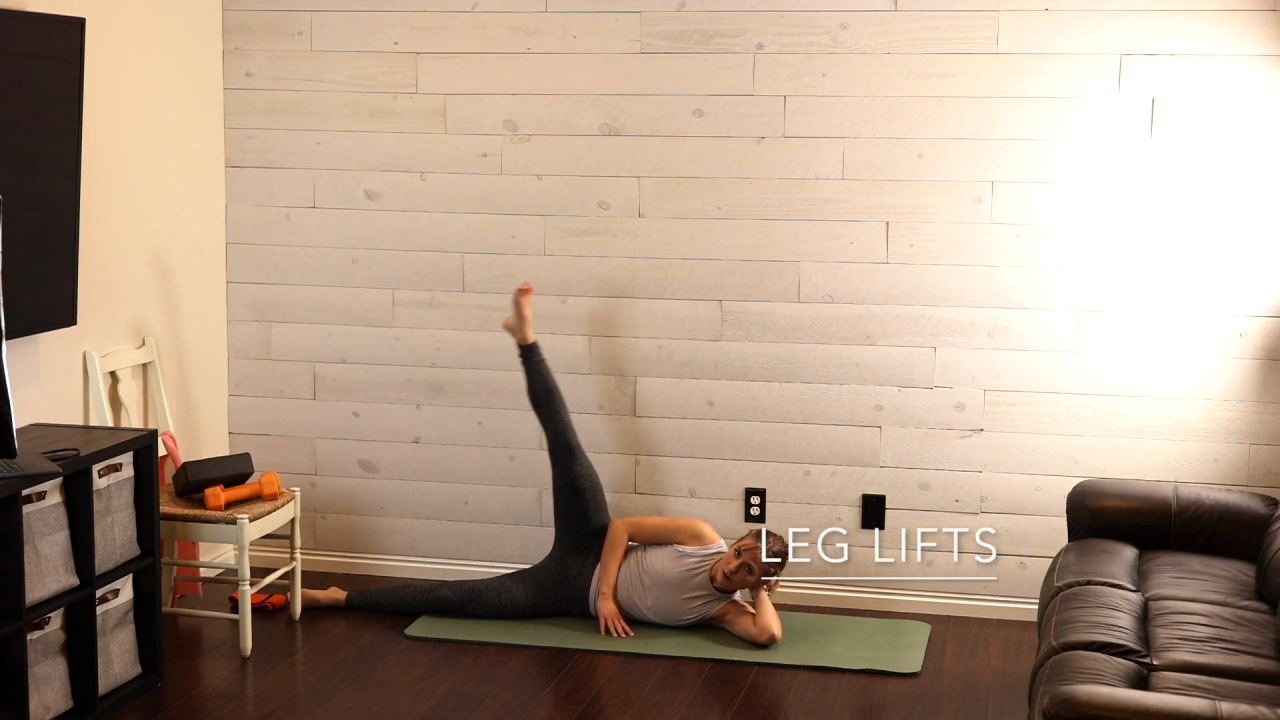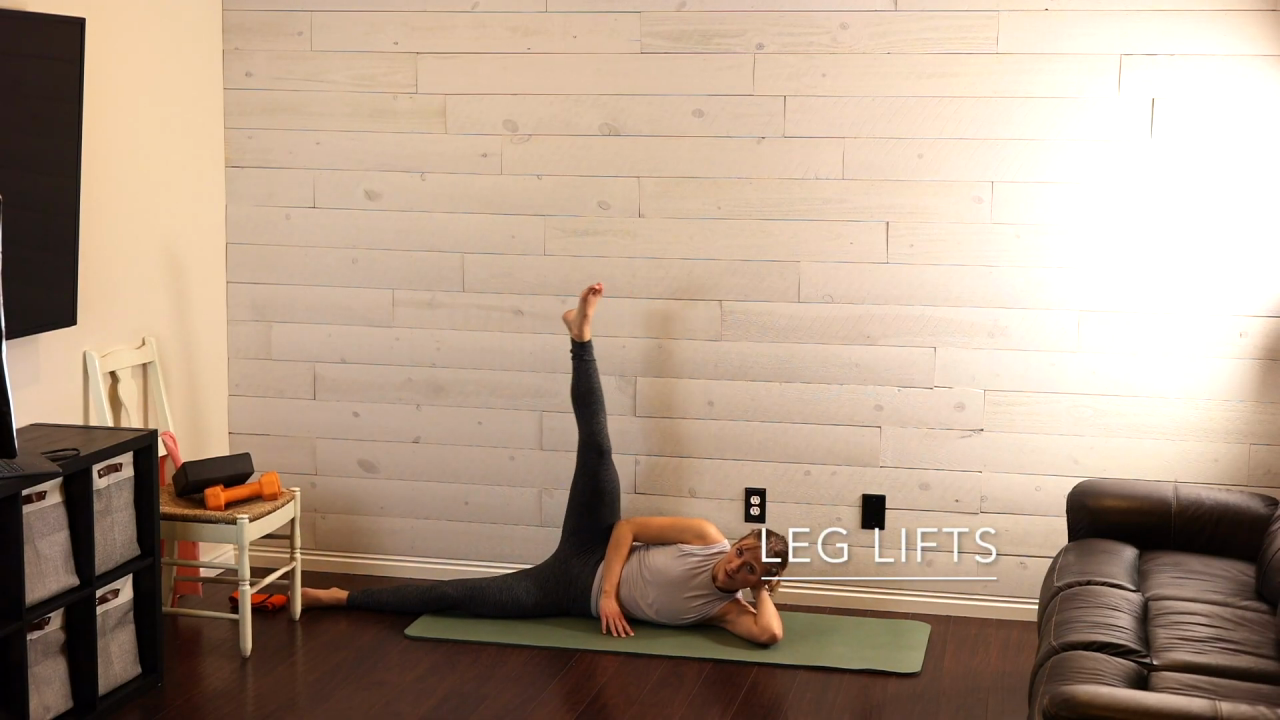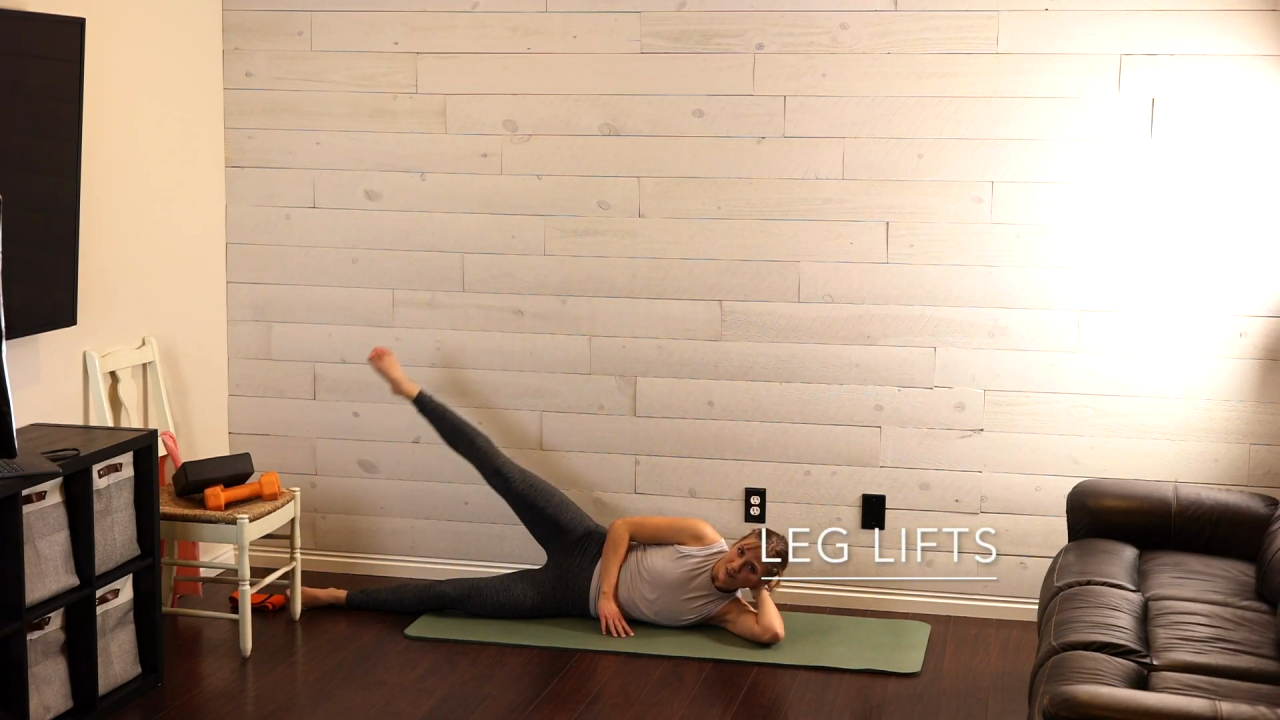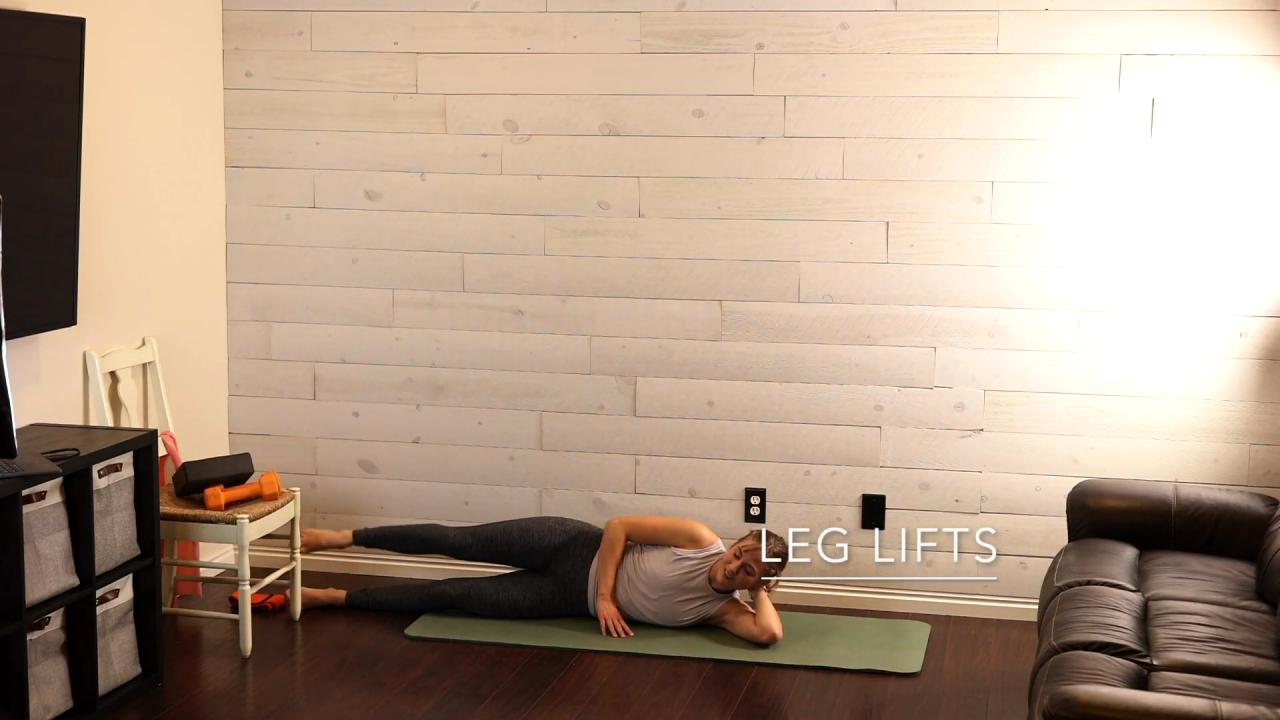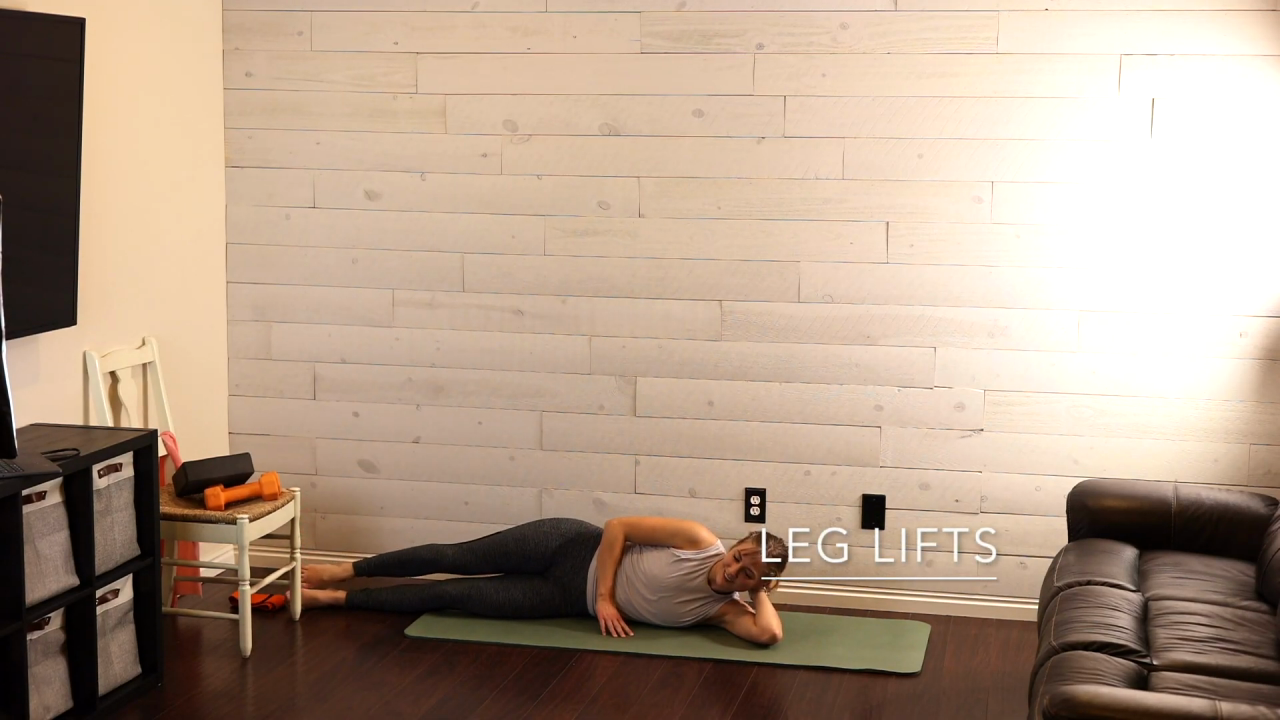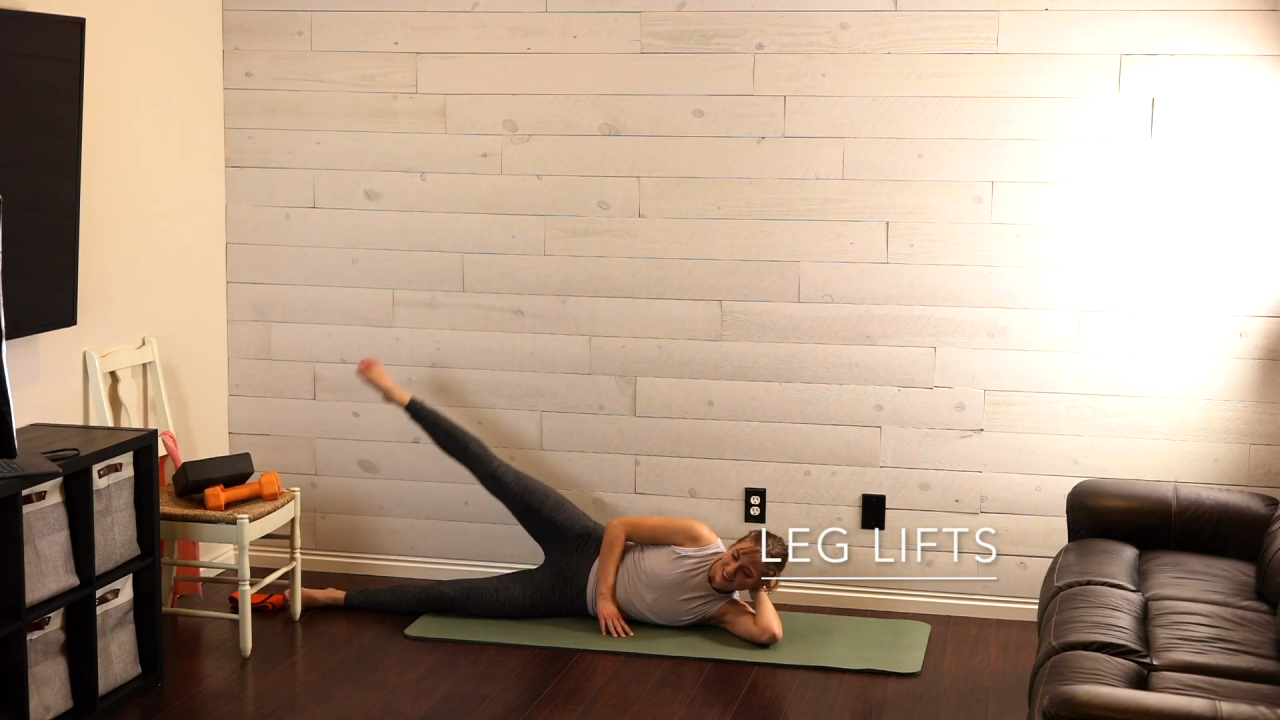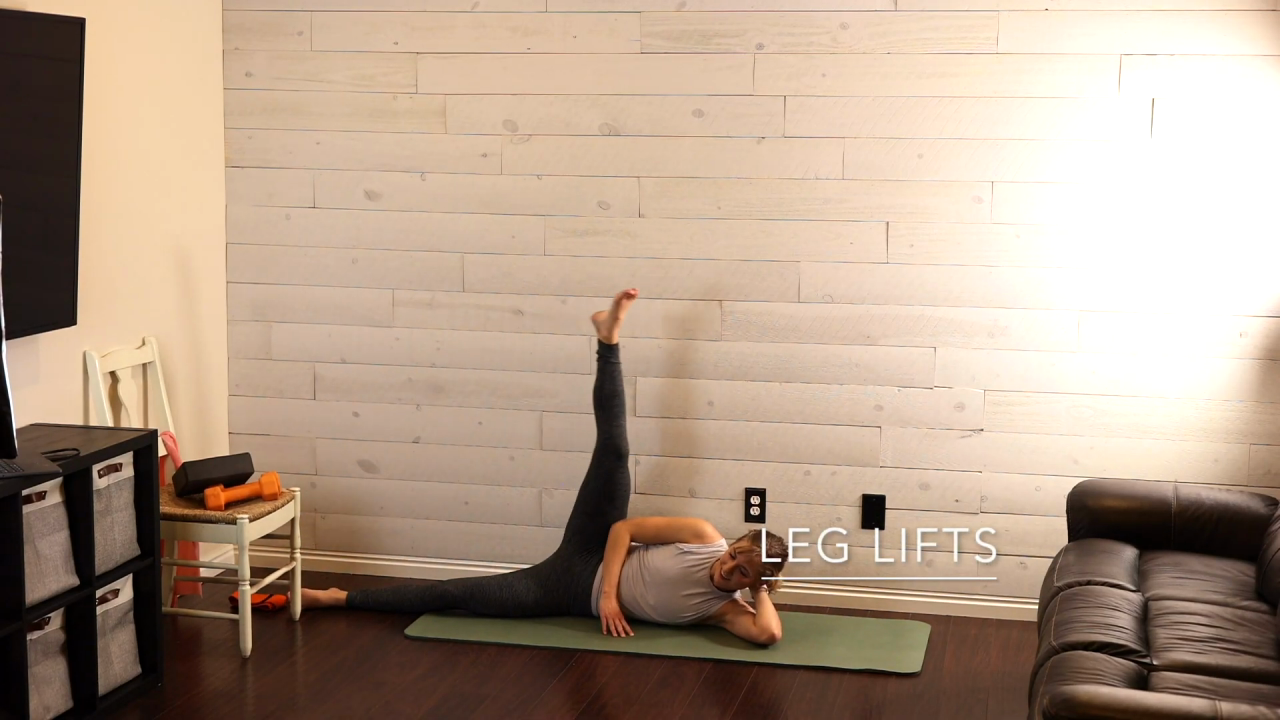
dt=0.4s
person 1, frame 1
left shoulder: (723, 608)
right shoulder: (702, 537)
right elbow: (621, 527)
left wrist: (759, 589)
right wrist: (606, 593)
left hip: (577, 598)
right hip: (588, 556)
left knee: (454, 598)
right knee: (567, 446)
left ankle: (339, 599)
right ankle: (526, 337)
person 1, frame 2
left shoulder: (726, 609)
right shoulder: (707, 538)
right elbow: (629, 527)
left wrist: (762, 590)
right wrist: (609, 591)
left hip: (576, 598)
right hip: (592, 556)
left knee: (455, 596)
right knee: (596, 449)
left ankle: (339, 598)
right ankle: (582, 334)
person 1, frame 3
left shoulder: (724, 609)
right shoulder: (702, 536)
left elbow: (772, 631)
right elbow: (621, 525)
left wrist: (760, 574)
right wrist: (609, 587)
left hip: (577, 598)
right hip: (583, 546)
left knee: (452, 596)
right knee: (499, 469)
left ankle: (337, 596)
right ankle: (410, 392)
person 1, frame 4
left shoulder: (724, 609)
right shoulder: (700, 539)
left elbow: (769, 633)
right elbow: (618, 525)
left wrist: (761, 589)
right wrist: (607, 593)
left hip: (574, 599)
right hip: (576, 550)
left knee: (451, 593)
right knee: (457, 541)
left ankle: (336, 596)
right ankle: (343, 537)
person 1, frame 5
left shoulder: (722, 609)
right shoulder: (699, 540)
left elbow: (769, 633)
right elbow: (617, 526)
left wrist: (760, 589)
right wrist: (606, 592)
left hip: (573, 599)
right hip: (575, 549)
left knee: (451, 594)
right knee: (456, 558)
left ankle: (335, 597)
right ankle: (346, 570)
person 1, frame 6
left shoulder: (727, 611)
right shoulder: (702, 539)
left elbow: (770, 632)
right elbow: (619, 528)
left wrist: (761, 592)
right wrist: (606, 595)
left hip: (576, 598)
right hip: (584, 556)
left knee: (455, 596)
right knee: (493, 474)
left ankle: (334, 598)
right ankle: (398, 396)
person 1, frame 7
left shoulder: (724, 608)
right shoulder: (704, 535)
left elbow: (768, 633)
right elbow: (624, 528)
left wrist: (762, 589)
right wrist: (610, 591)
left hip: (579, 598)
right hip: (590, 555)
left knee: (456, 595)
right knee: (613, 445)
left ankle: (340, 599)
right ankle: (608, 334)
